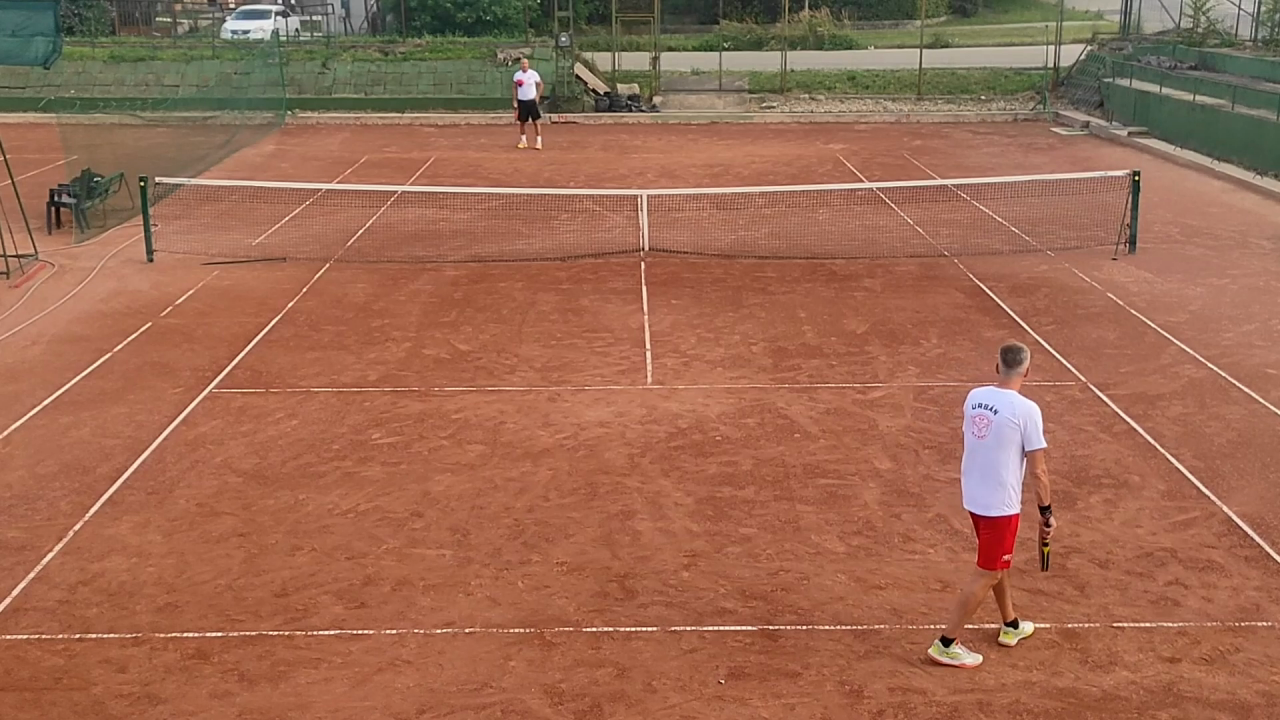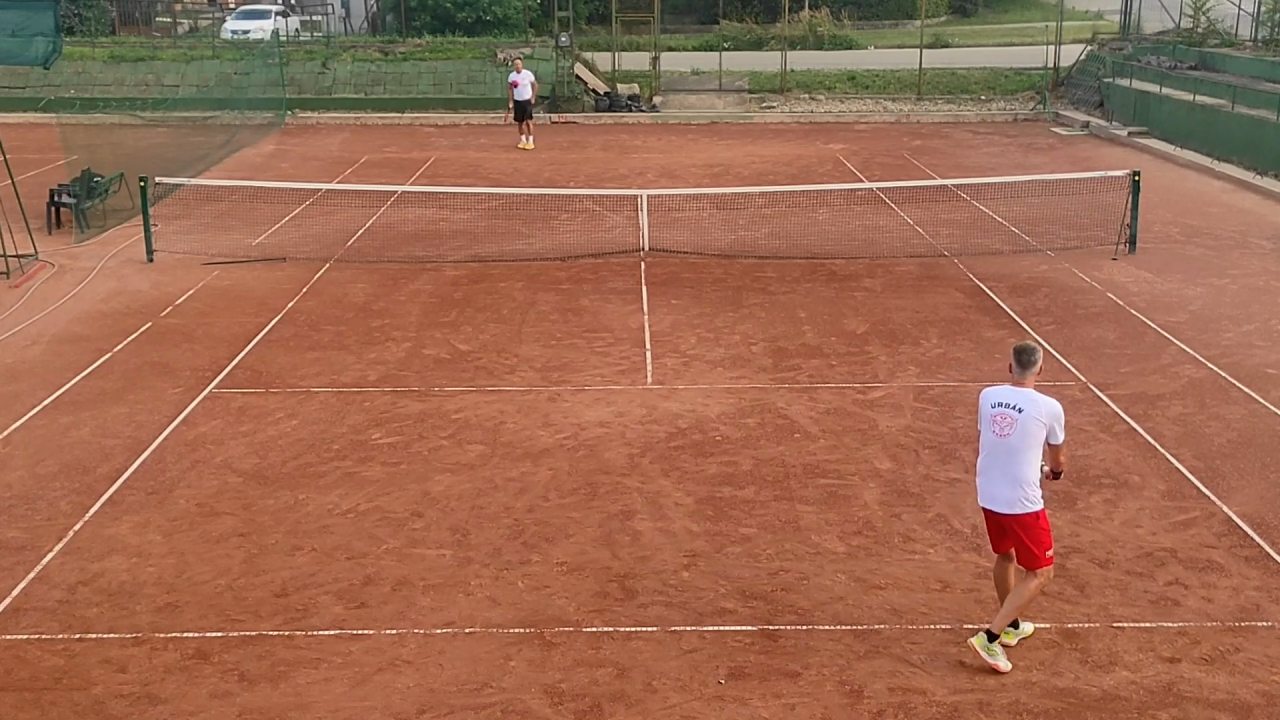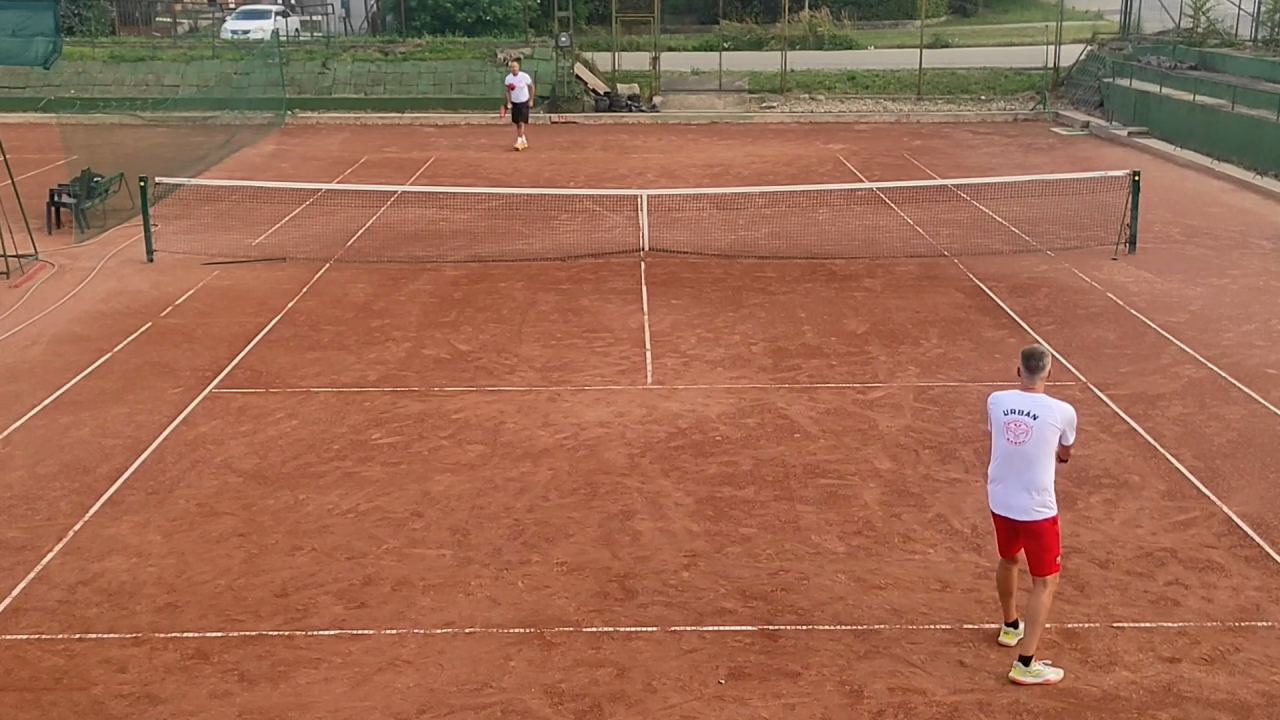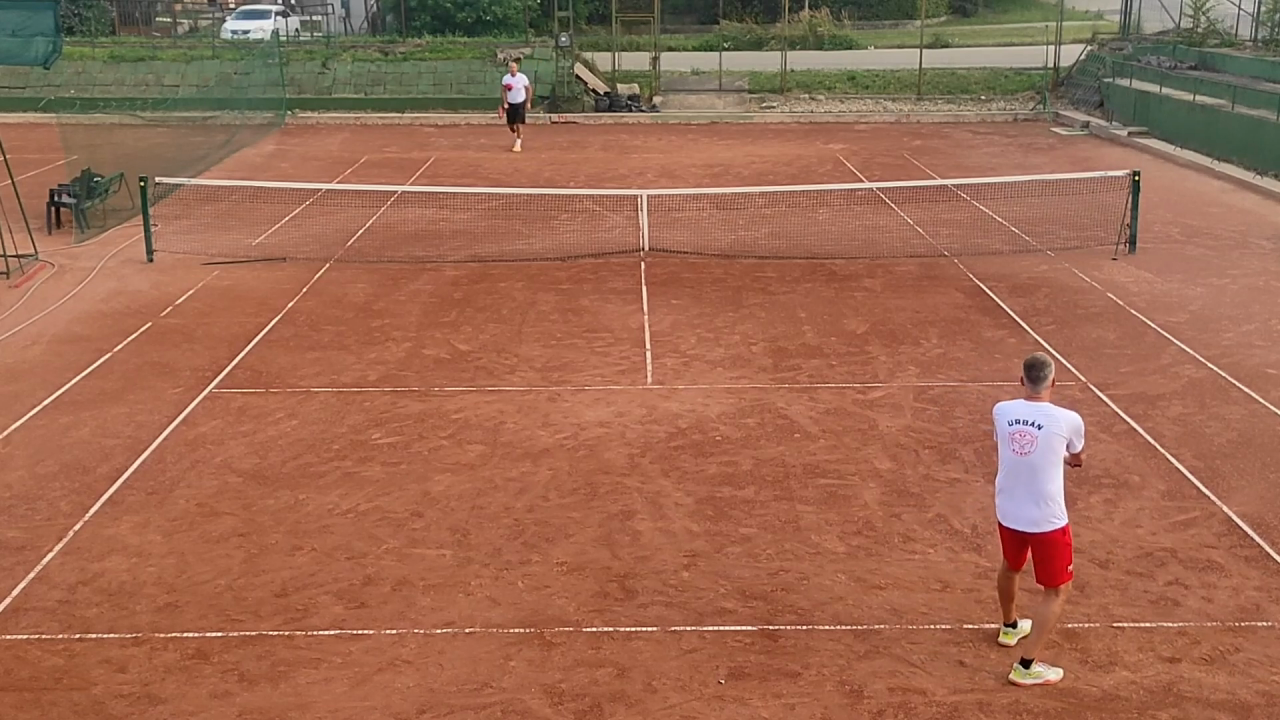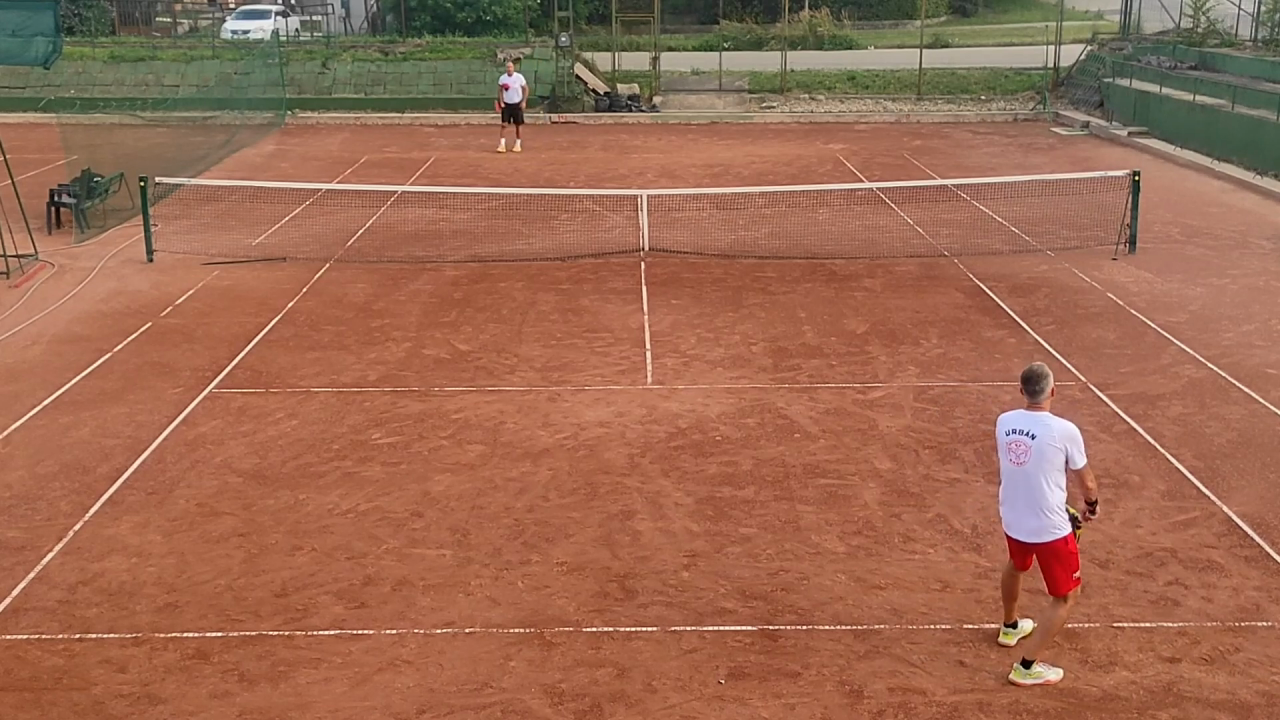
dt=0.3s
person 1, frame 1
left shoulder: (974, 397)
right shoulder: (1027, 410)
right elbow: (1038, 470)
right wrist: (1046, 511)
left hip: (974, 497)
right hip: (1001, 504)
left knee: (999, 562)
right knee: (987, 575)
left ankle: (1011, 625)
right ankle: (946, 644)
person 1, frame 2
left shoulder: (987, 397)
right shoulder: (1049, 407)
right elbow: (1057, 458)
right wrist: (1054, 472)
left hip: (989, 496)
right hip: (1023, 503)
left knee: (1005, 556)
right knee: (1040, 573)
left ankle: (1011, 624)
right ankle: (990, 637)
person 1, frame 3
left shoulder: (996, 401)
right shoulder: (1062, 412)
left hip: (1000, 502)
right hip: (1038, 509)
left knee: (1008, 560)
right knee: (1045, 582)
left ankle: (1011, 626)
right ankle: (1026, 663)
person 1, frame 4
left shoulder: (1001, 411)
right shoulder: (1068, 420)
right elbow: (1077, 459)
left hip: (1007, 514)
right hip: (1048, 520)
left knee: (1010, 567)
right knee: (1057, 591)
left ankle: (1010, 626)
right ankle: (1025, 666)
person 1, frame 5
left shoulder: (1004, 422)
right shoulder: (1065, 431)
right elbow: (1087, 484)
right wrist: (1091, 505)
left hip: (1013, 522)
right hip: (1051, 529)
left knee: (1015, 566)
right knee: (1065, 596)
left ankle: (1010, 627)
right ankle: (1026, 666)
